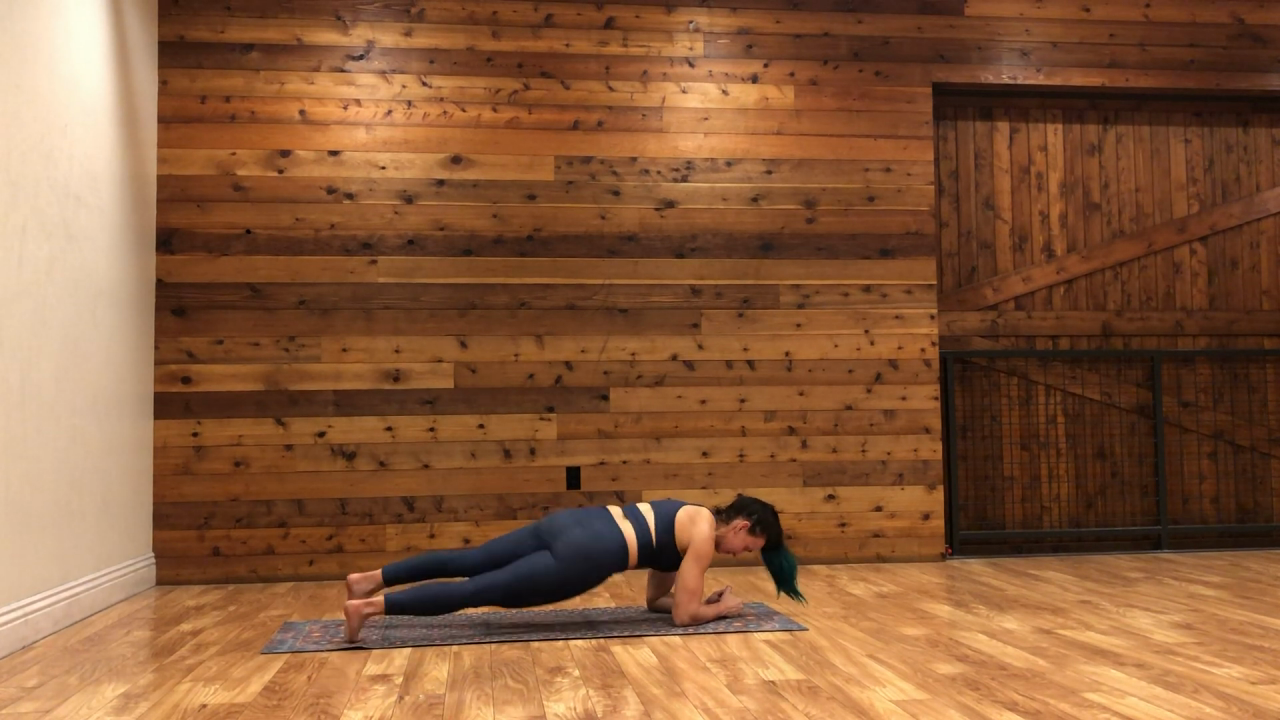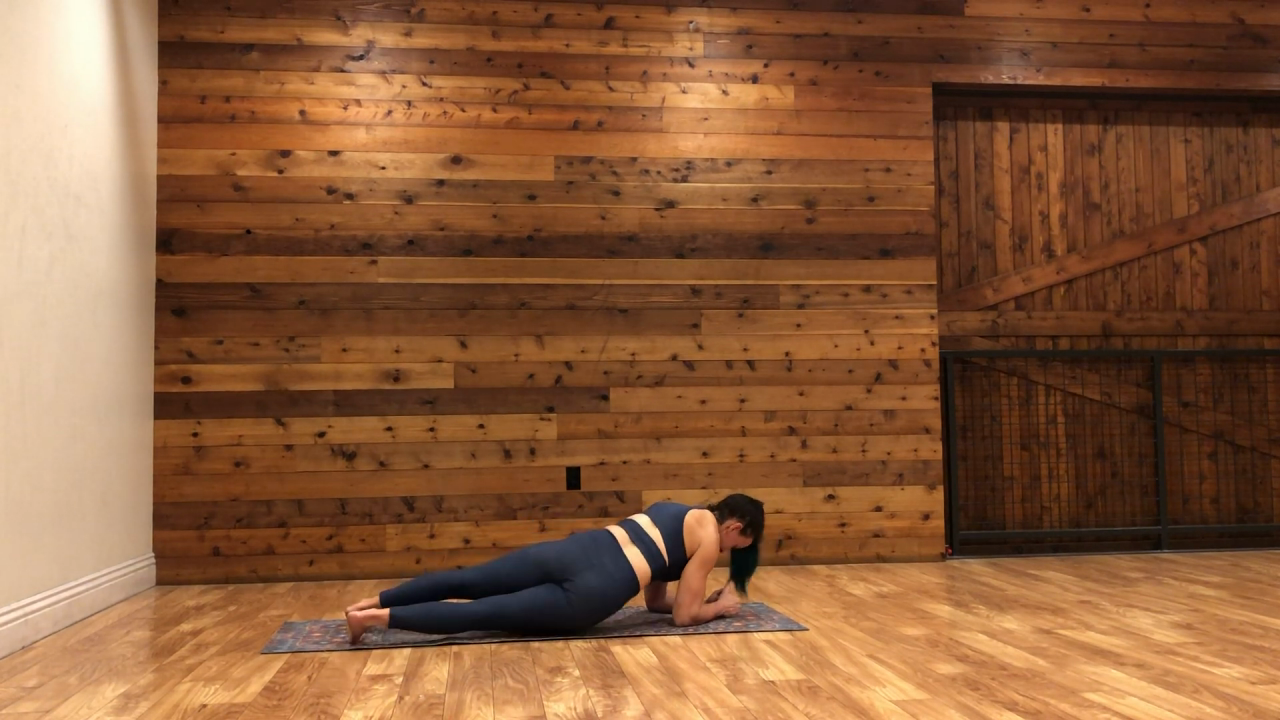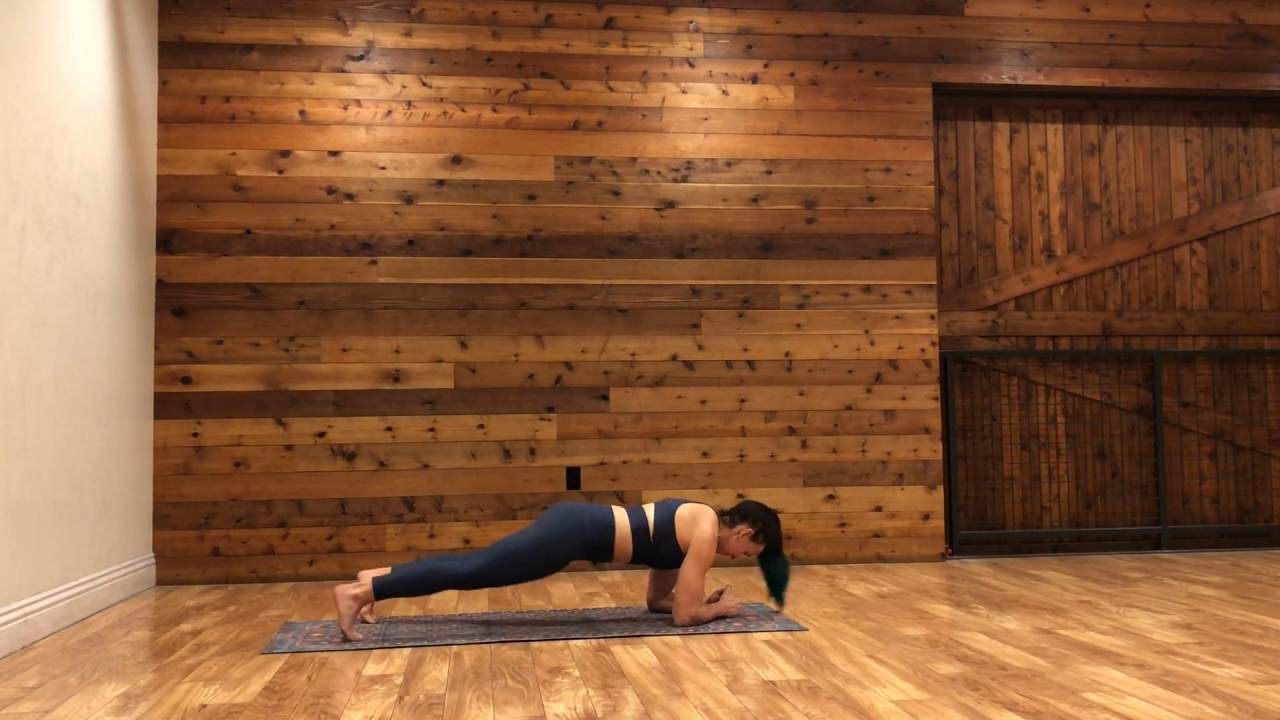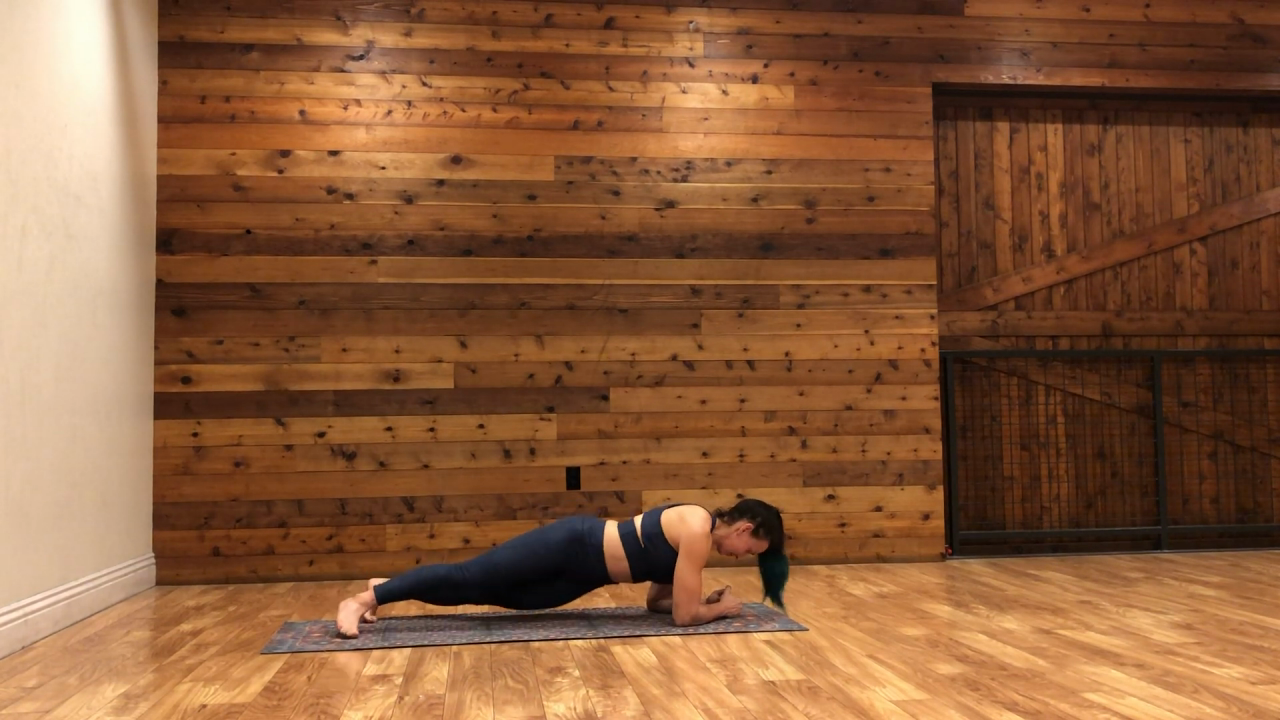
dt=0.4s
person 1, frame 1
left shoulder: (690, 520)
right shoulder: (705, 533)
left elbow: (657, 598)
right elbow: (684, 615)
left wrist: (704, 598)
right wrist: (722, 607)
left hip: (570, 523)
right hip: (583, 554)
left knee: (467, 562)
right knee: (478, 591)
left ankle: (372, 578)
right ankle: (370, 605)
person 1, frame 2
left shoulder: (676, 513)
right shoulder: (708, 536)
left elbow: (656, 599)
right elbow: (683, 615)
left wrist: (701, 599)
right wrist: (720, 607)
left hip: (575, 549)
right hip: (590, 592)
left knee: (463, 582)
right knee: (478, 613)
left ankle: (370, 601)
right ankle: (374, 617)
person 1, frame 3
left shoulder: (692, 520)
right shoulder: (706, 532)
left elbow: (657, 599)
right elbow: (683, 614)
left wrist: (705, 598)
right wrist: (720, 608)
left hip: (571, 520)
right hip: (572, 532)
left knee: (471, 564)
right knee: (468, 572)
left ankle: (378, 577)
right ankle: (358, 592)
person 1, frame 4
left shoulder: (694, 529)
right shoulder: (696, 531)
left elbow: (658, 600)
right elbow: (684, 615)
left wrist: (703, 599)
right wrist: (721, 608)
left hip: (580, 574)
right hip: (568, 546)
left knee: (485, 595)
right knee: (467, 577)
left ankle: (383, 588)
right ankle: (368, 596)
